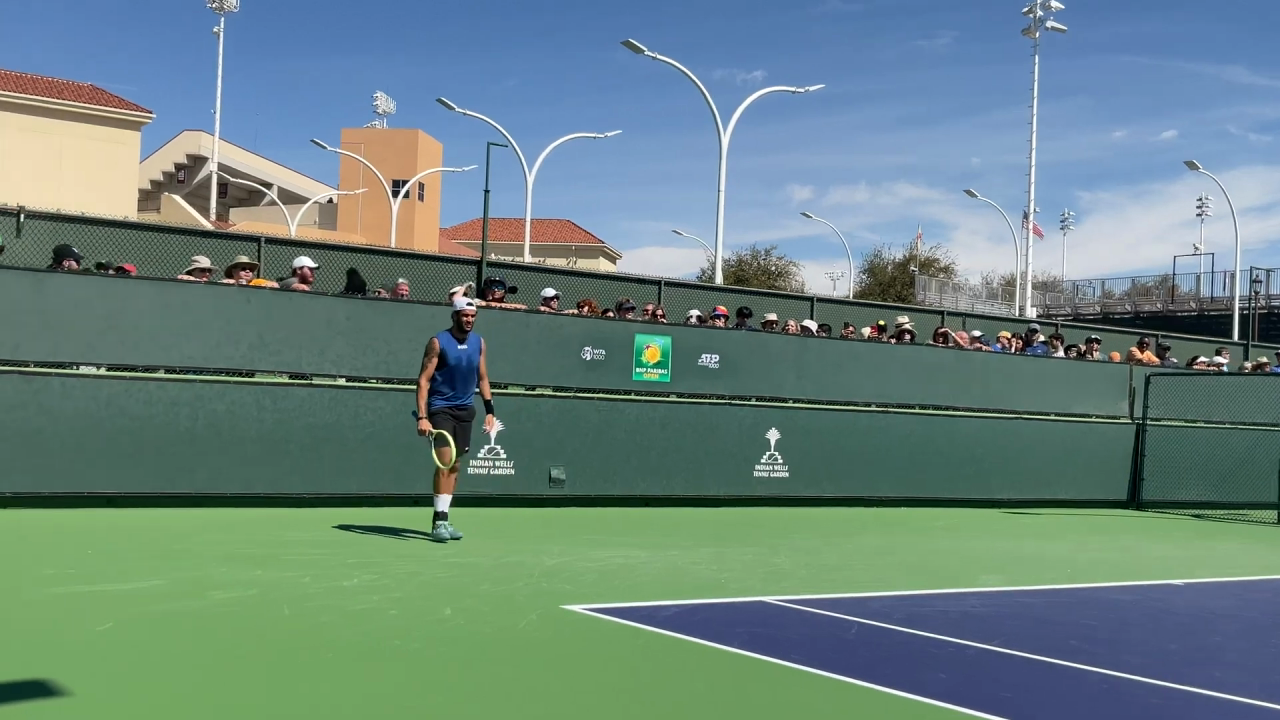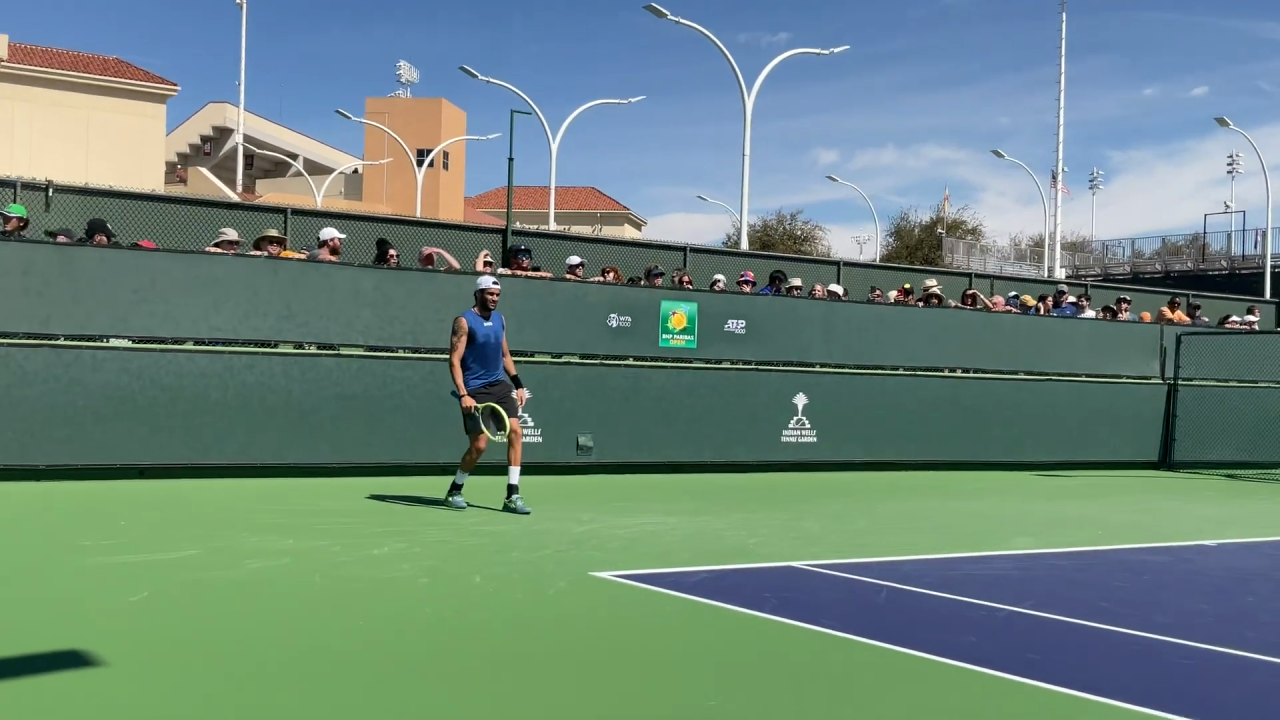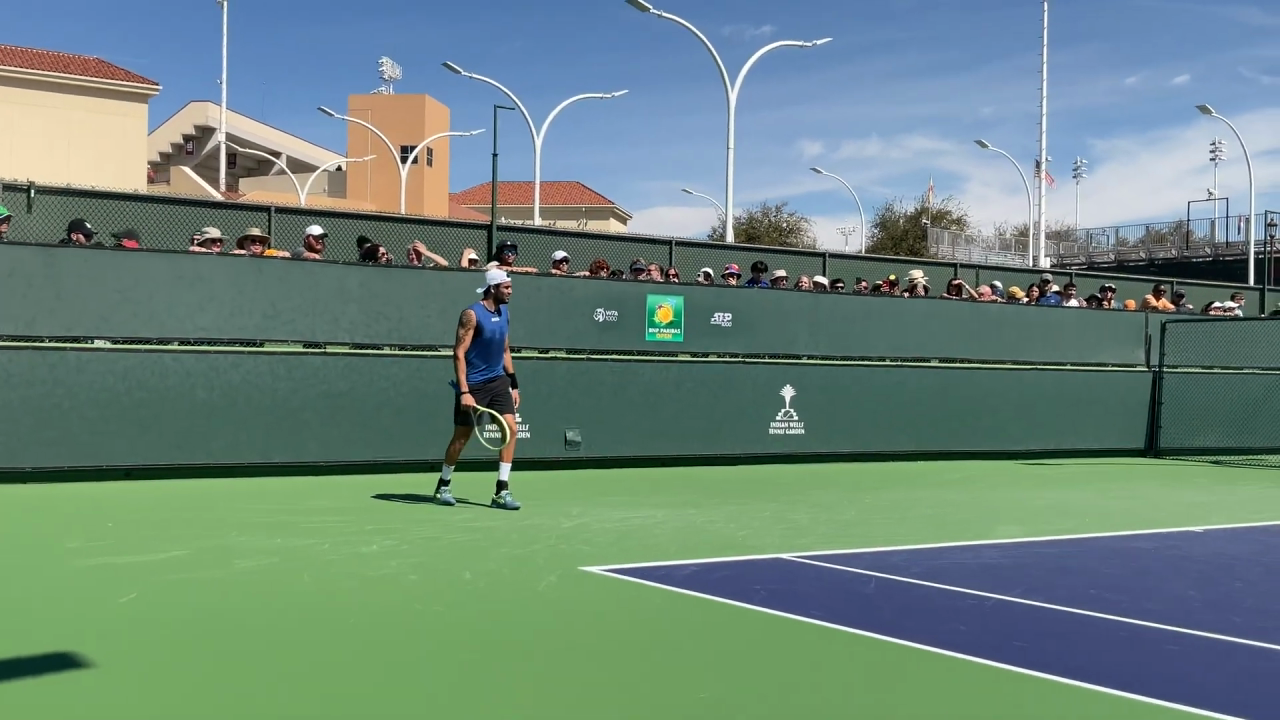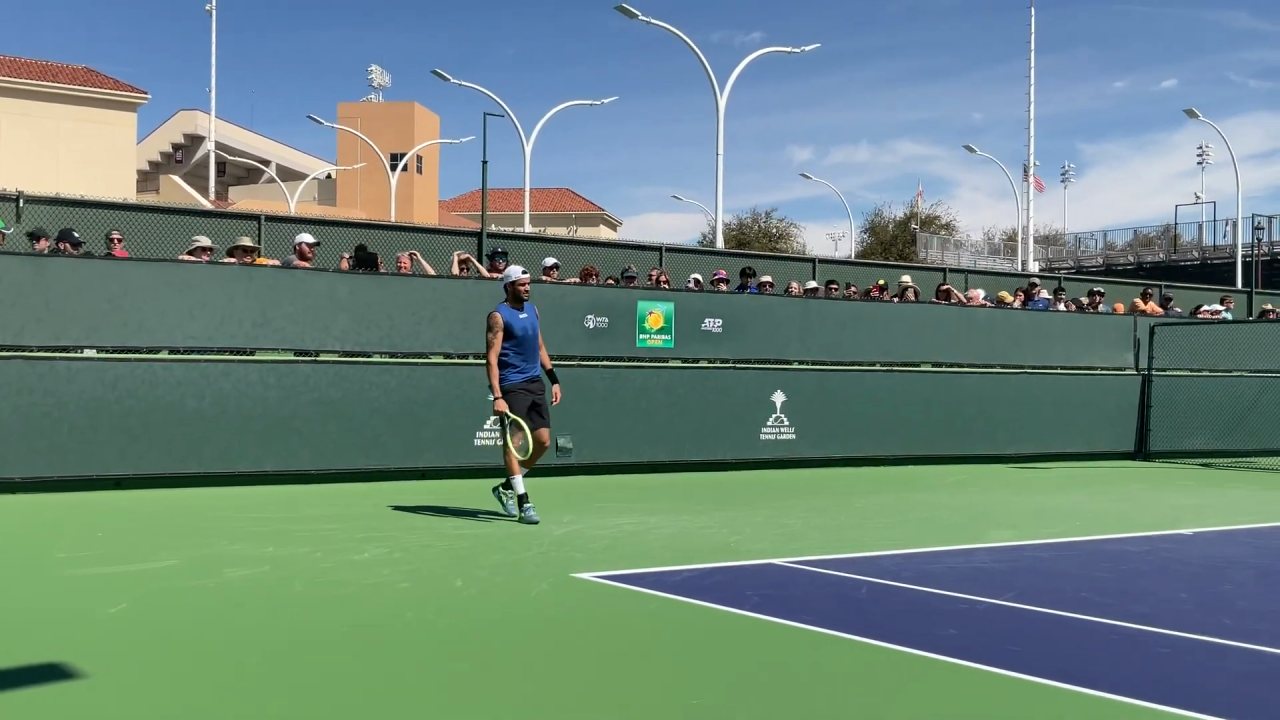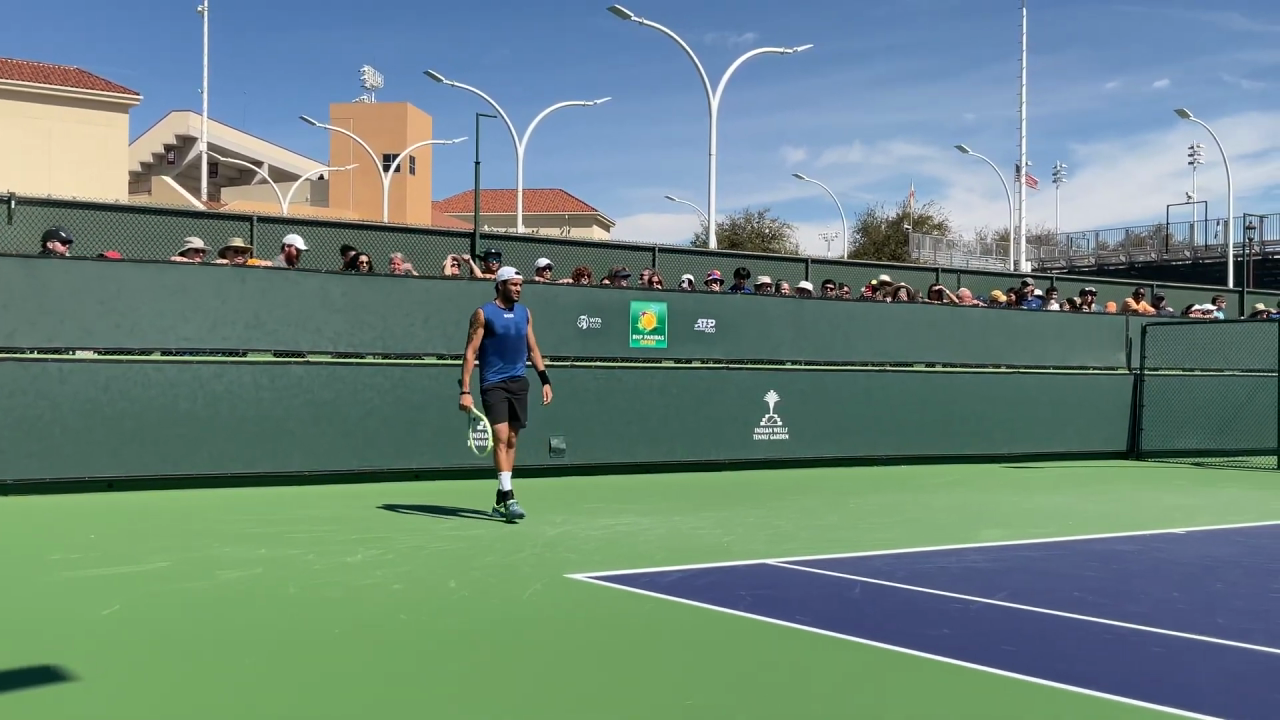
dt=1s
person 1, frame 1
left shoulder: (478, 342)
right shoulder: (438, 342)
left elbow: (482, 378)
right elbow: (423, 380)
left wrist: (489, 409)
right wrist: (422, 416)
left hip: (465, 411)
right hip: (440, 409)
left knee: (454, 466)
right knee: (444, 463)
left ankle: (442, 521)
right ankle: (440, 521)
person 1, frame 2
left shoulder: (499, 319)
right shoulder: (464, 321)
right elbow: (455, 361)
left wrist: (518, 384)
right wrist: (463, 394)
left hip: (499, 386)
right hip: (475, 390)
left knee: (515, 433)
right knee: (479, 445)
left ankle: (512, 496)
right ankle: (454, 490)
person 1, frame 3
left shoulder: (504, 313)
right shoulder: (472, 314)
right elbow: (459, 354)
left wrist: (514, 384)
right wrist: (464, 391)
left hip: (498, 381)
right hip: (474, 384)
left knee: (511, 429)
right knee: (461, 438)
left ankle: (501, 493)
right ankle: (442, 486)
person 1, frame 4
left shoulder: (532, 310)
right shoulder: (498, 316)
right elbow: (492, 358)
left wrist: (554, 380)
right wrist: (497, 396)
left hip: (536, 384)
right hip: (513, 386)
left knee: (542, 442)
left ankle: (506, 487)
right ankle: (524, 504)
person 1, frame 5
left shoulder: (525, 313)
right shoulder: (483, 314)
left elbow: (533, 350)
right elbow: (470, 353)
left wrist: (545, 381)
right wrist: (465, 391)
left hip: (519, 383)
right hip: (494, 385)
left knee: (511, 441)
right knee: (500, 440)
left ankle: (500, 501)
right ankle: (509, 500)
